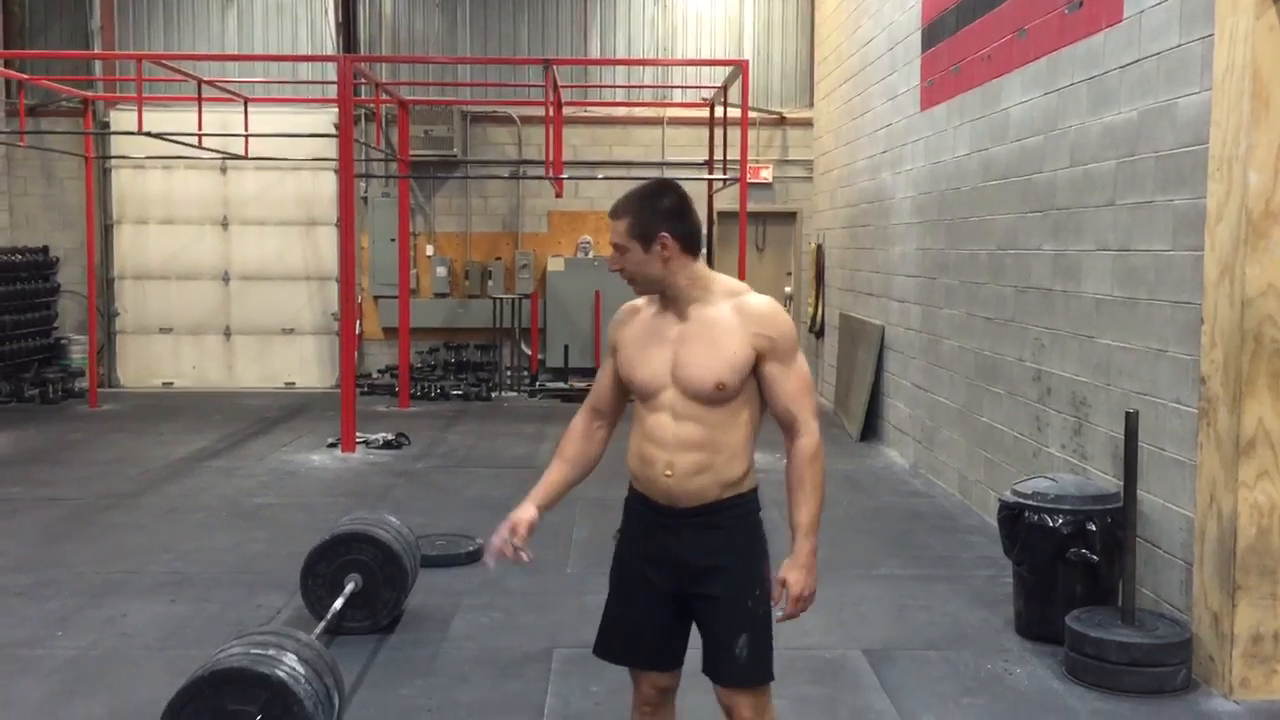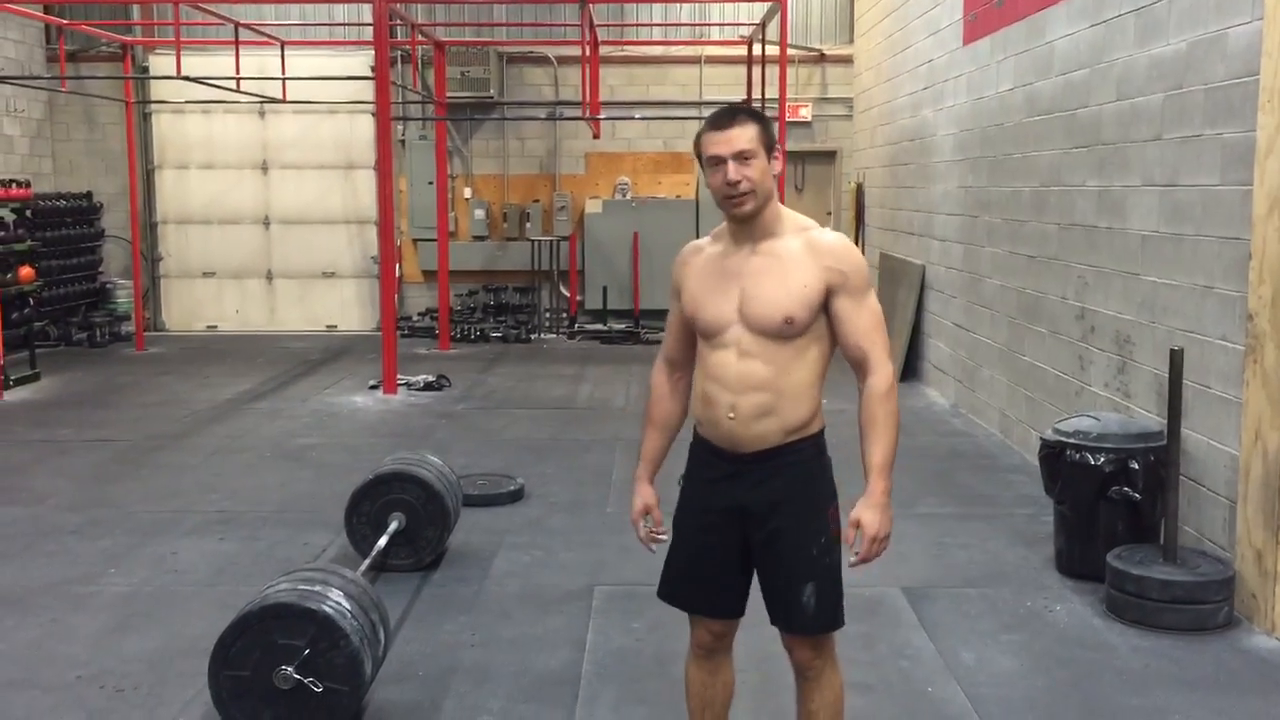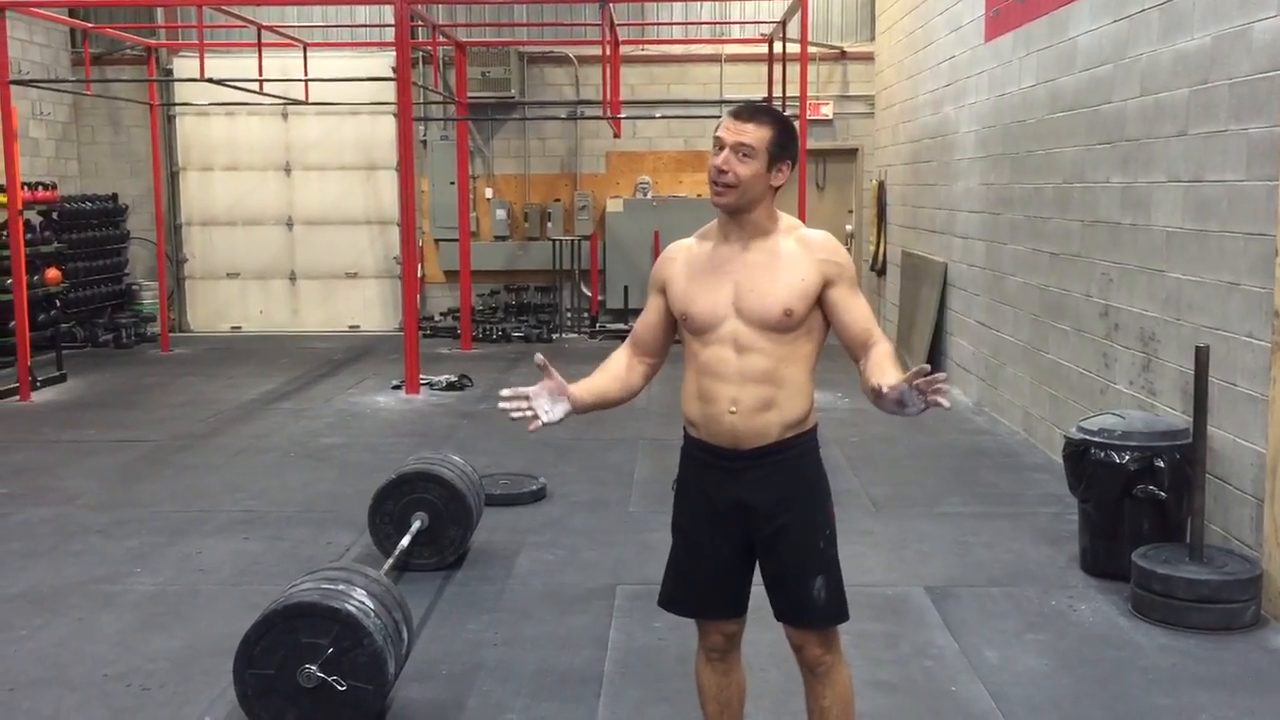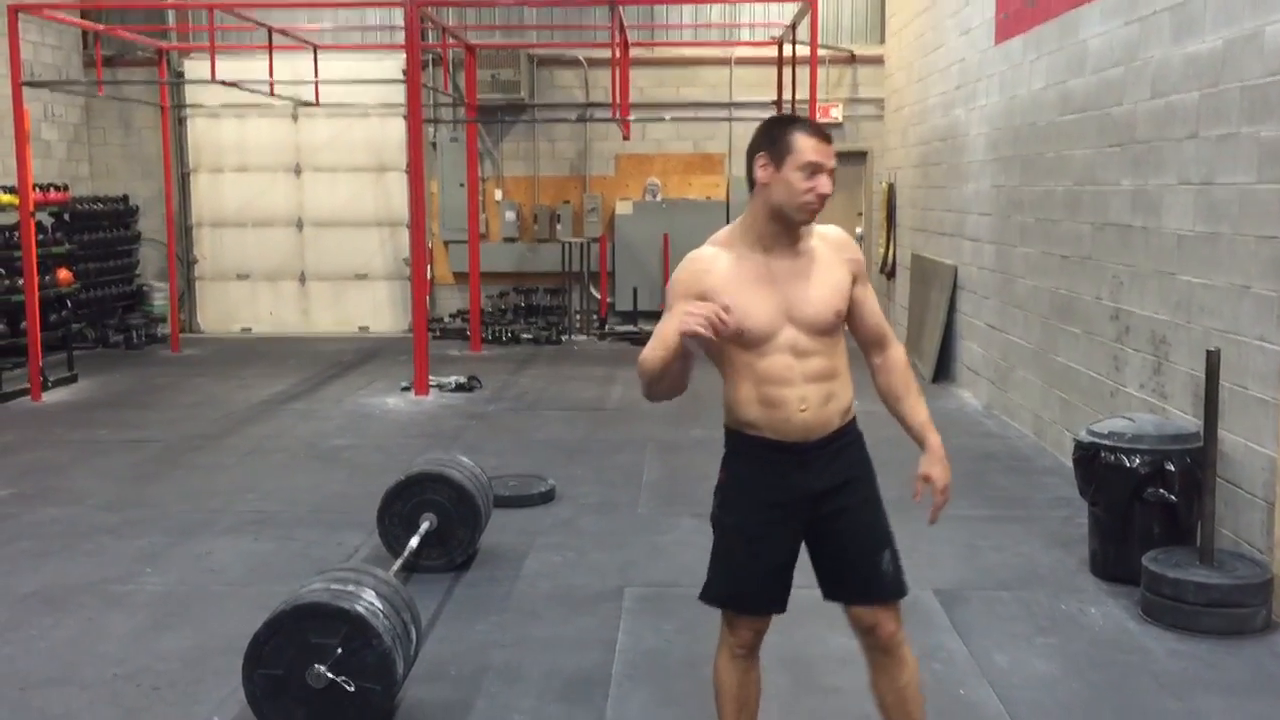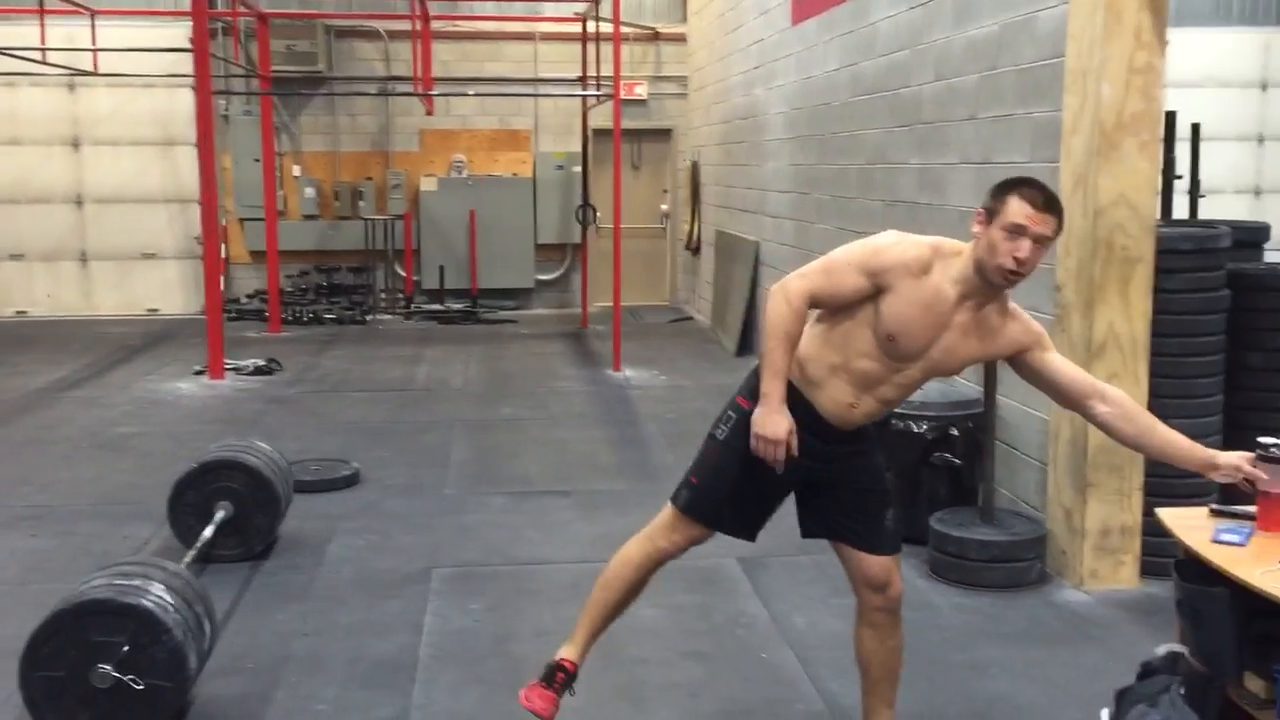
dt=1s
person 1, frame 1
left shoulder: (758, 318)
right shoulder: (629, 320)
left elbow: (804, 434)
right elbow: (596, 419)
left wrist: (803, 549)
right wrist: (535, 503)
left hip: (727, 530)
right hip: (646, 525)
person 1, frame 2
left shoulder: (828, 255)
right shoulder: (692, 262)
left elbow: (876, 372)
right elbow: (672, 370)
left wrist: (877, 491)
right wrist: (645, 474)
left hip: (792, 471)
right hip: (709, 470)
left knee: (809, 647)
right knee: (707, 636)
person 1, frame 3
left shoulder: (819, 254)
right shoulder: (677, 260)
left elbow: (870, 346)
right elbow: (639, 355)
left wrist: (890, 387)
right wrist: (574, 396)
left hip: (789, 468)
right hip: (704, 470)
left knee: (816, 642)
right knee: (716, 636)
person 1, frame 4
left shoulder: (839, 250)
right shoulder: (703, 269)
left elbow: (882, 350)
right elbow: (654, 387)
left wrist: (930, 443)
right wrist: (682, 344)
left hip: (841, 460)
right hip: (755, 466)
left knee: (881, 628)
right knee: (741, 632)
person 1, frame 5
left shoulder: (1013, 331)
right shoulder: (904, 257)
left elbow: (1101, 402)
right elbow: (788, 295)
left wrist: (1210, 460)
right wrist: (771, 402)
left hip: (850, 441)
right hip: (779, 414)
left knee: (883, 591)
right knee: (672, 533)
right ankle: (568, 659)
